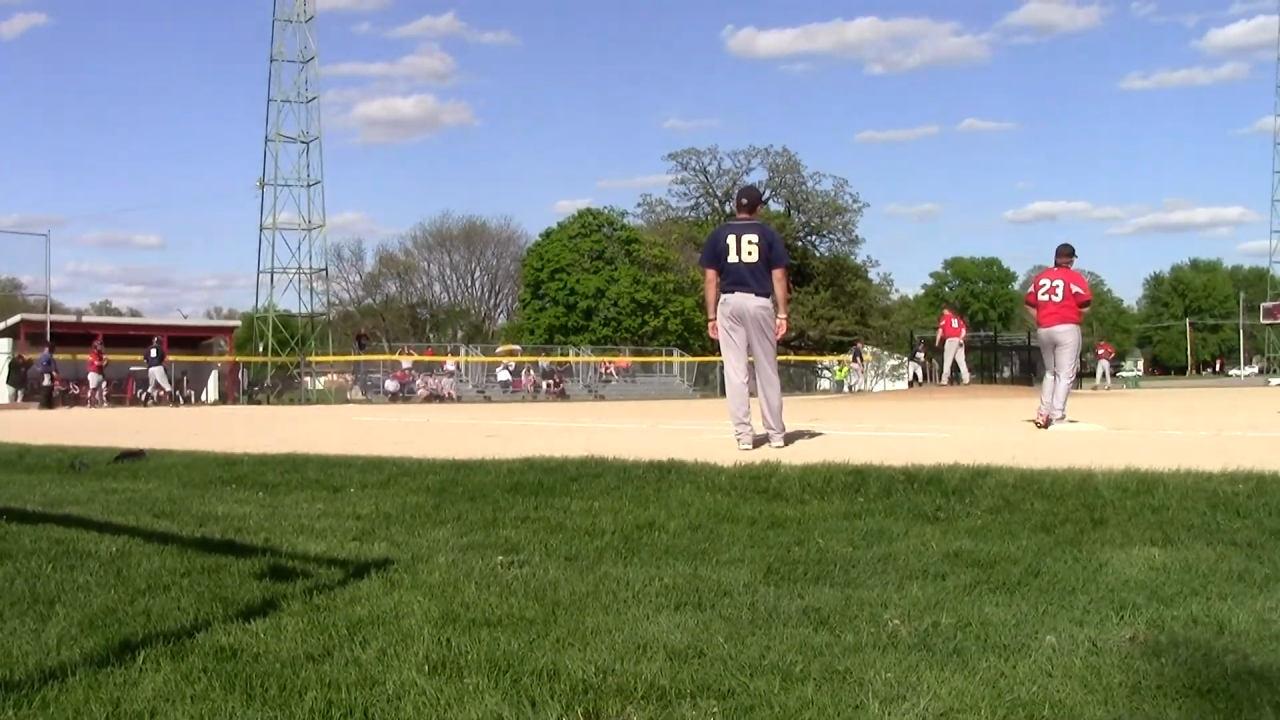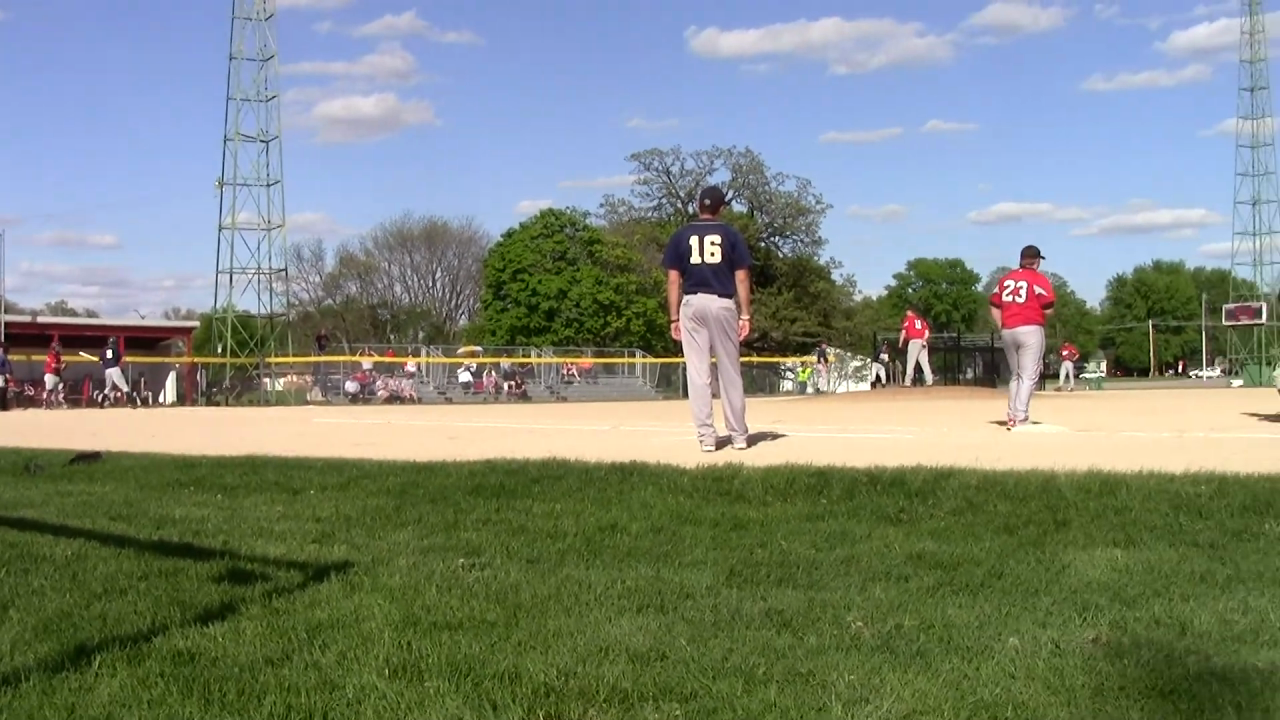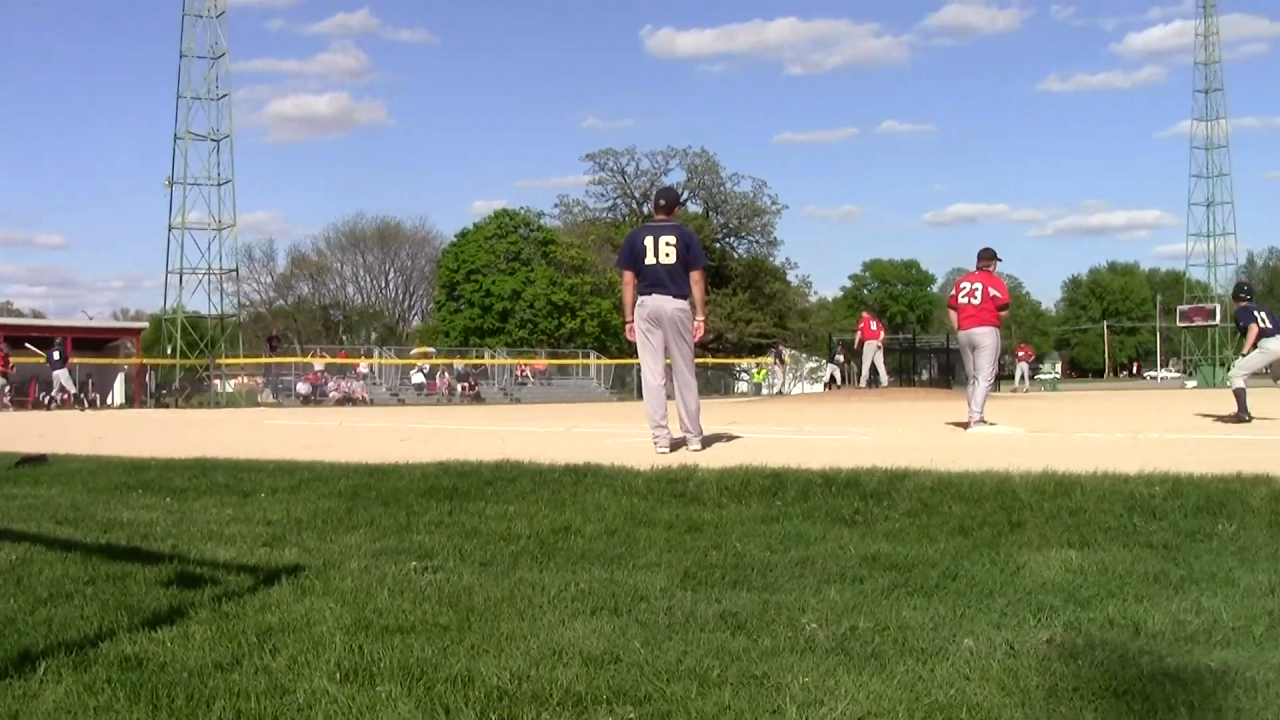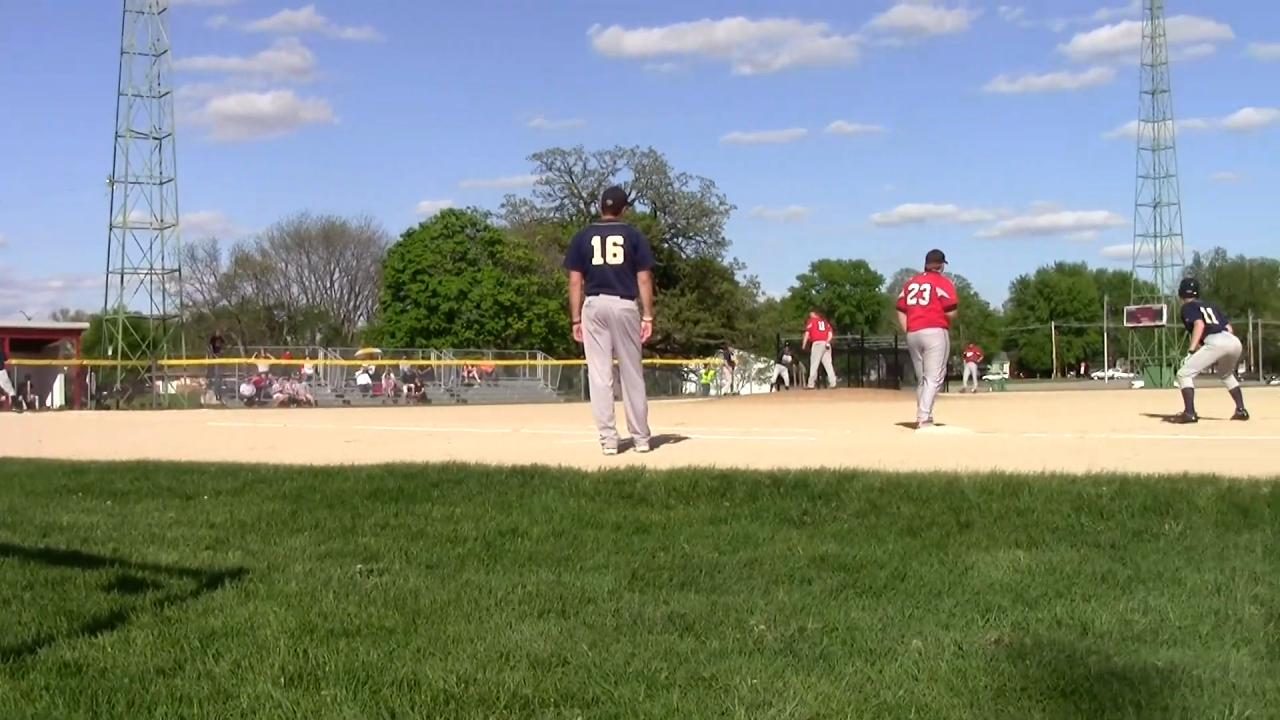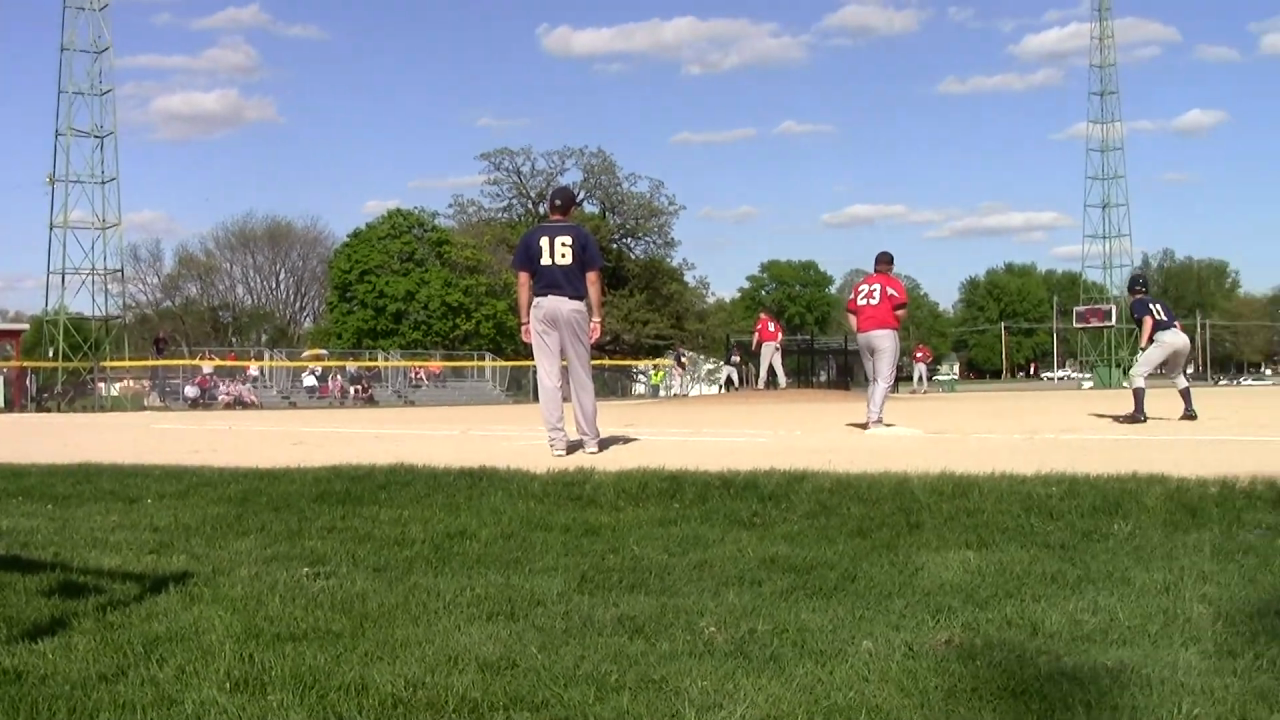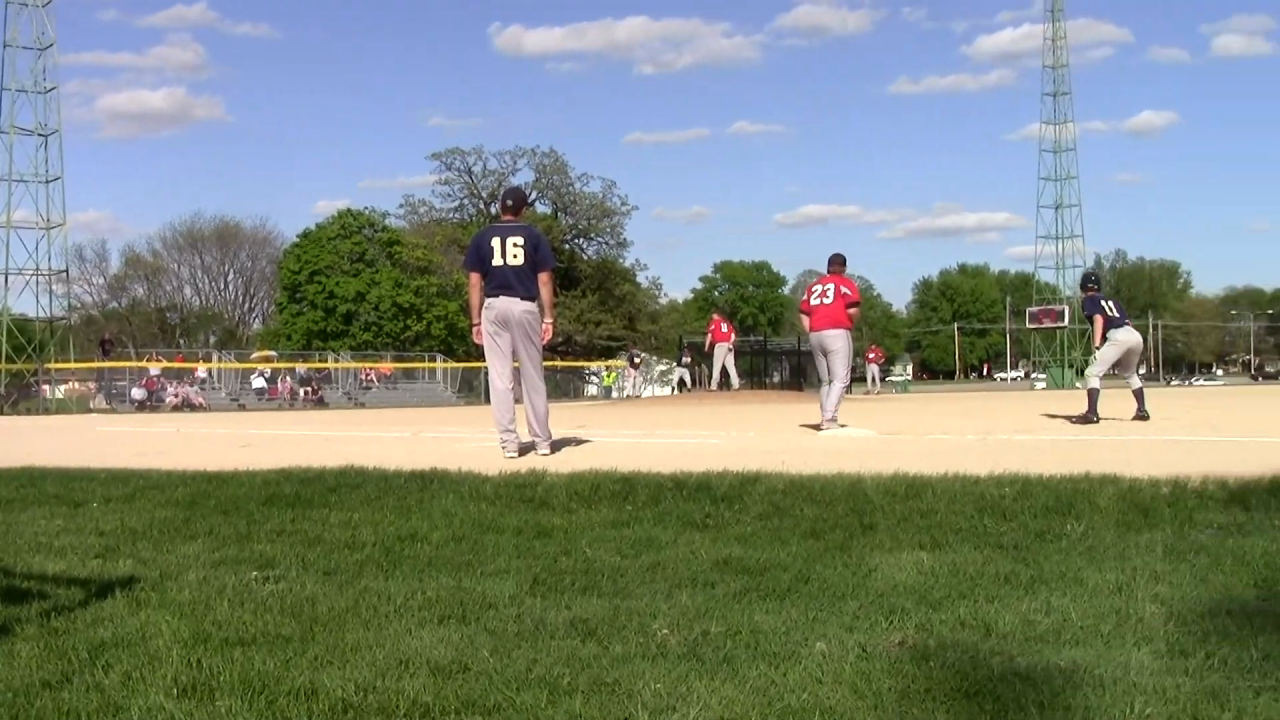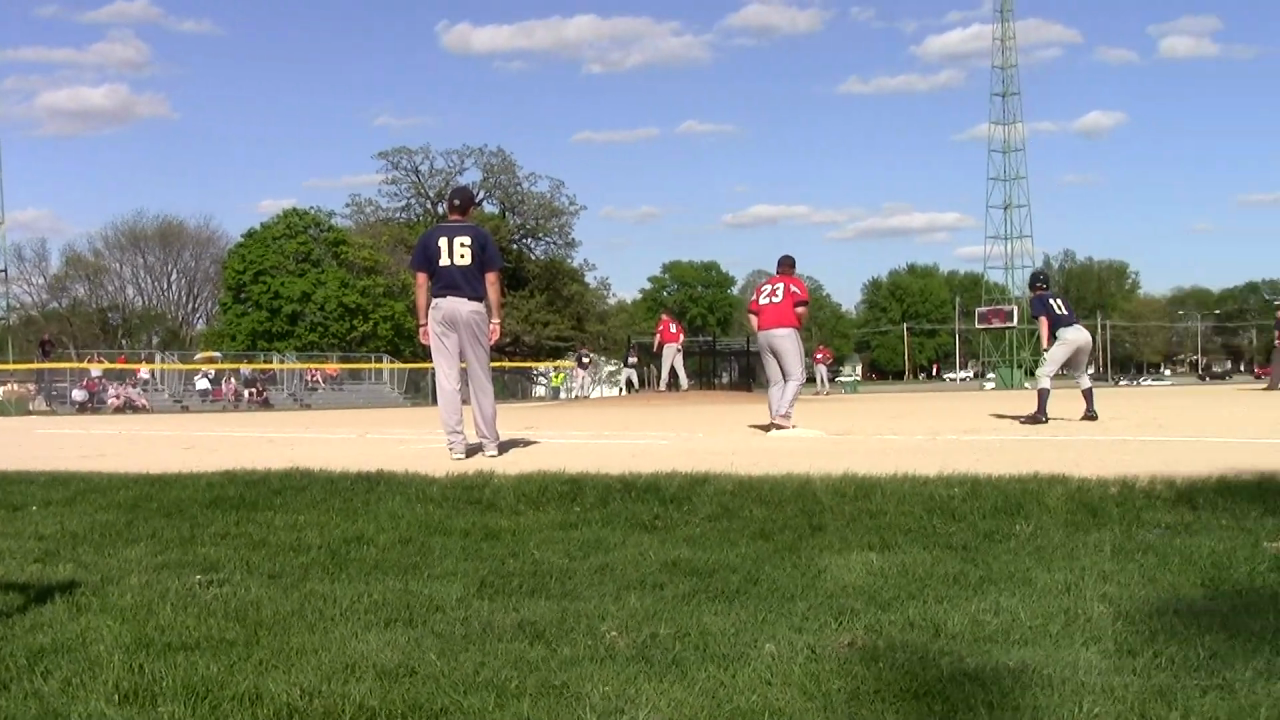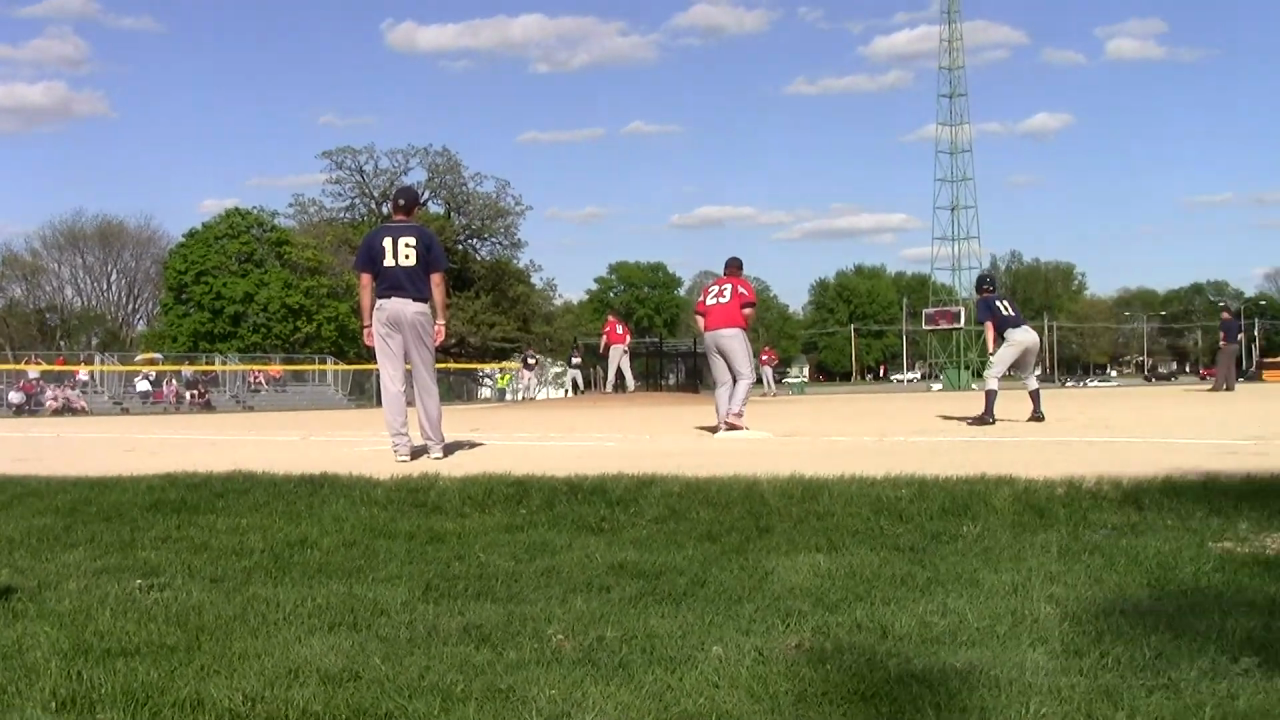
dt=0.1s
person 1, frame 1
left shoulder: (718, 235)
right shoulder: (768, 233)
left elbow: (711, 279)
right elbow: (779, 277)
left wrist: (711, 316)
right wrist: (782, 313)
left hip: (729, 304)
right hip: (760, 304)
left knee: (735, 371)
right knee: (767, 371)
left ankle: (743, 434)
right ankle: (776, 433)
person 1, frame 2
left shoulder: (681, 235)
right shoulder: (731, 234)
left elbow: (673, 280)
right elbow: (741, 278)
left wrist: (674, 317)
right wrist: (745, 314)
left hip: (692, 305)
right hip: (723, 305)
left knee: (698, 372)
right knee: (730, 372)
left ankle: (706, 435)
right ankle: (738, 434)
person 1, frame 3
left shoulder: (635, 236)
right shoulder: (686, 235)
left elbow: (628, 281)
right elbow: (696, 279)
left wrist: (628, 318)
right wrist: (700, 316)
left hip: (646, 306)
right hip: (678, 306)
left knee: (652, 374)
right knee: (685, 373)
left ankle: (661, 437)
right ankle: (693, 436)
person 1, frame 4
left shoulder: (583, 236)
right shoulder: (633, 235)
left elbow: (575, 281)
right elbow: (644, 279)
left wrist: (576, 319)
right wrist: (647, 316)
left hip: (594, 306)
right hip: (625, 306)
left knee: (599, 375)
right knee: (632, 374)
left ankle: (608, 438)
right ankle: (641, 437)
person 1, frame 5
left shoulder: (531, 237)
right shoulder: (582, 235)
left elbow: (523, 282)
right elbow: (593, 280)
left wrist: (524, 319)
right wrist: (596, 317)
left hip: (542, 307)
right hip: (573, 307)
left knee: (548, 376)
right knee: (581, 375)
left ankle: (557, 440)
right ankle: (590, 439)
person 1, frame 6
left shoulder: (482, 237)
right shoulder: (534, 236)
left elbow: (475, 283)
right elbow: (544, 281)
left wrist: (475, 321)
right wrist: (548, 318)
left hip: (493, 308)
right hip: (525, 308)
left knee: (500, 377)
right knee: (533, 377)
left ankle: (509, 442)
right ankle: (542, 440)
person 1, frame 7
left shoulder: (429, 237)
right shoulder: (481, 236)
left elbow: (421, 283)
right elbow: (492, 281)
left wrist: (422, 321)
right wrist: (495, 318)
left hip: (440, 308)
right hip: (473, 308)
left knee: (447, 378)
right knee: (480, 377)
left ankle: (456, 443)
right ankle: (489, 441)
person 1, frame 8
left shoulder: (373, 237)
right shoulder: (426, 236)
left elbow: (365, 284)
right elbow: (437, 282)
left wrist: (366, 322)
right wrist: (440, 319)
left hip: (385, 309)
right hip: (417, 309)
left knee: (391, 380)
right knee: (425, 379)
left ankle: (401, 445)
right ankle: (434, 443)
